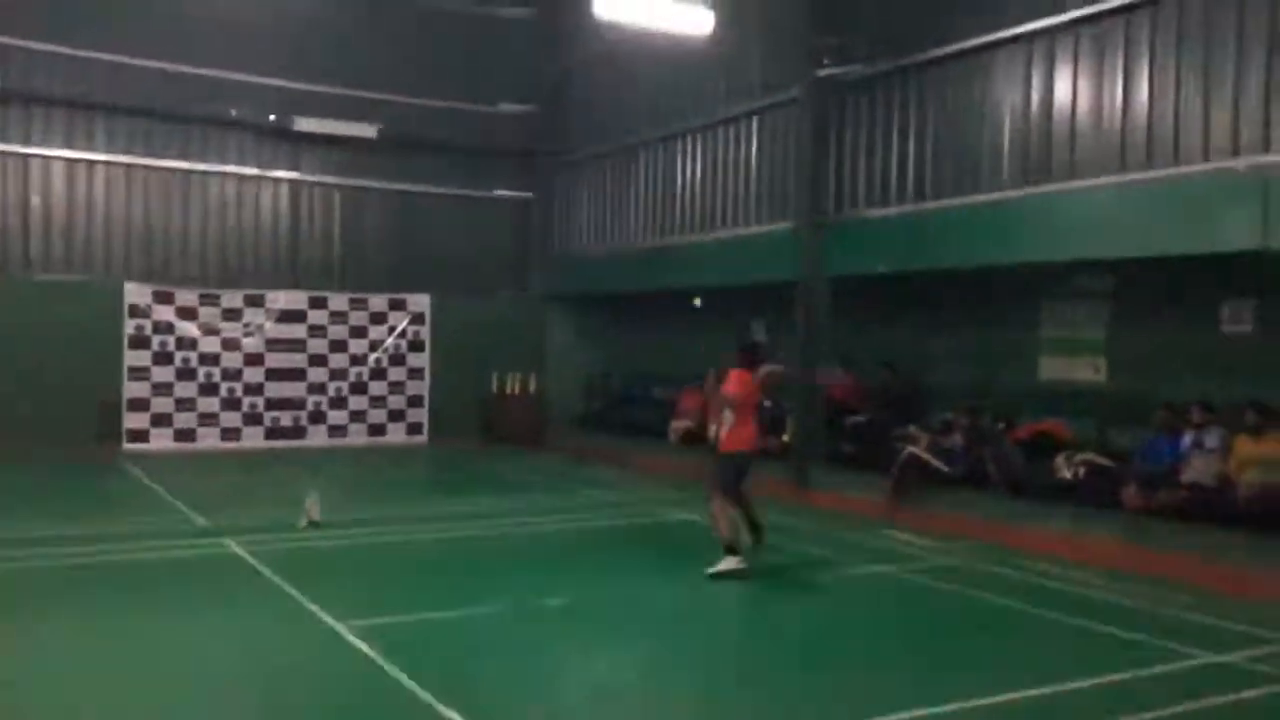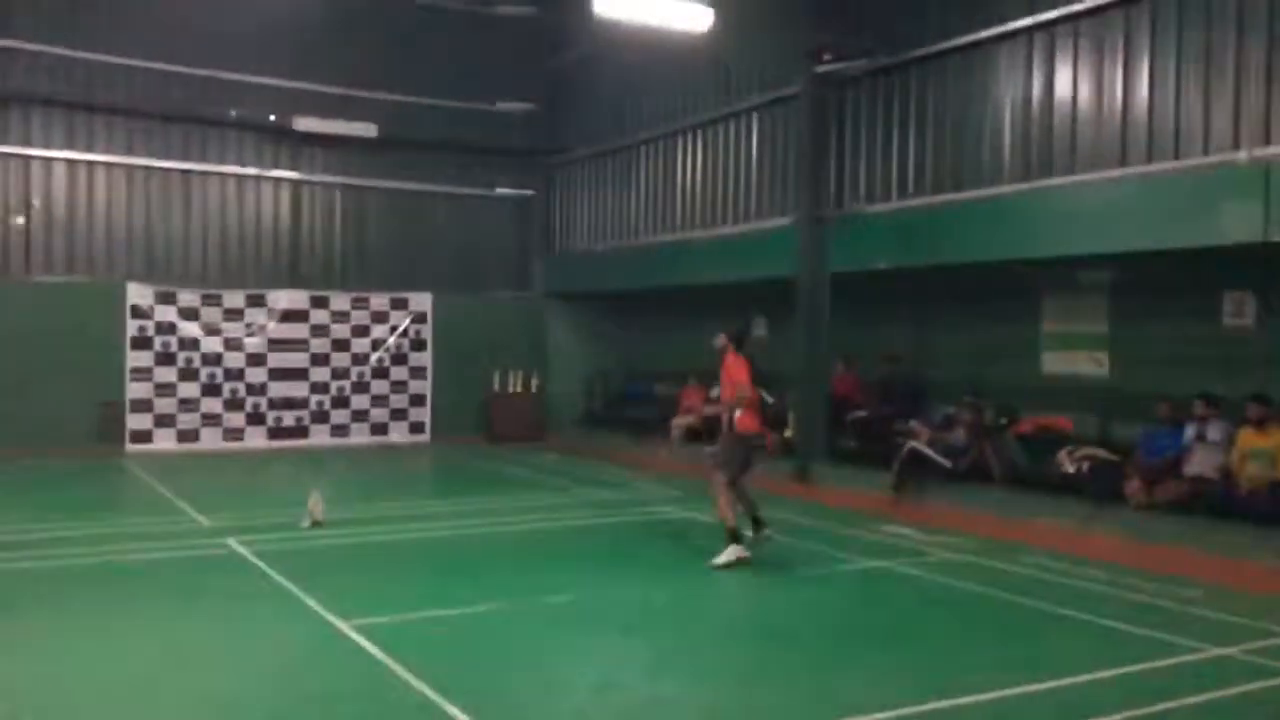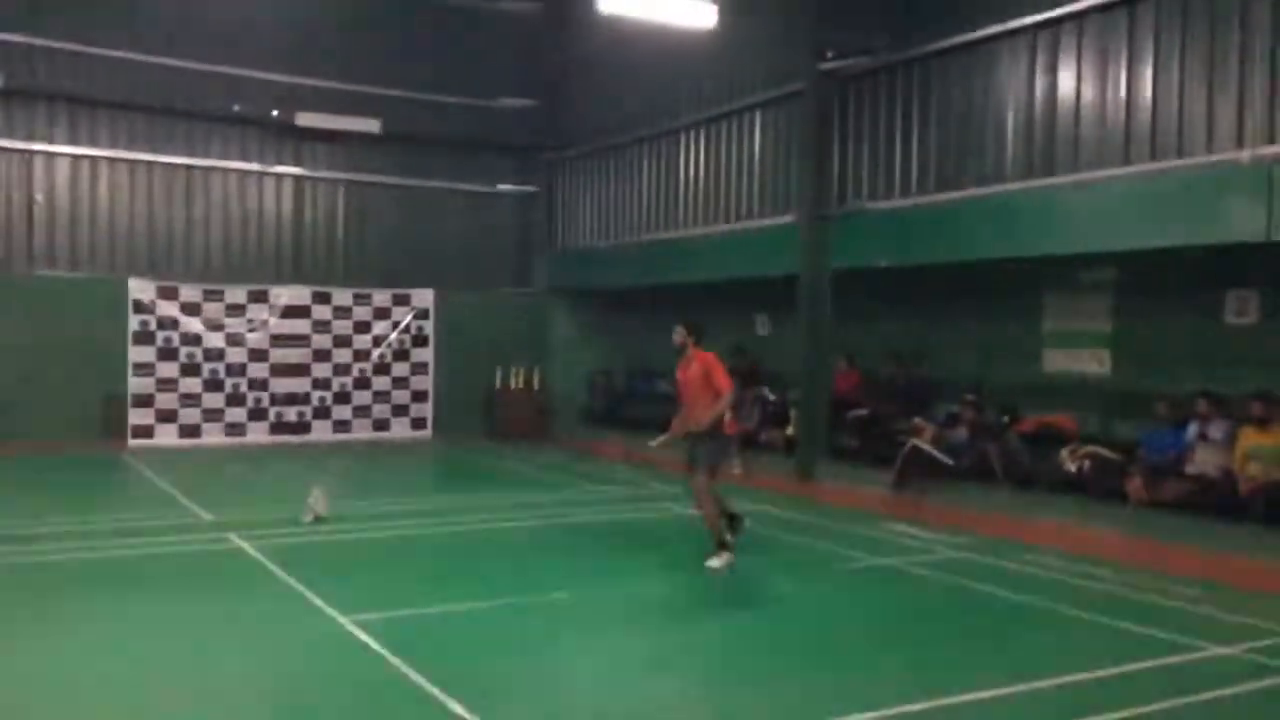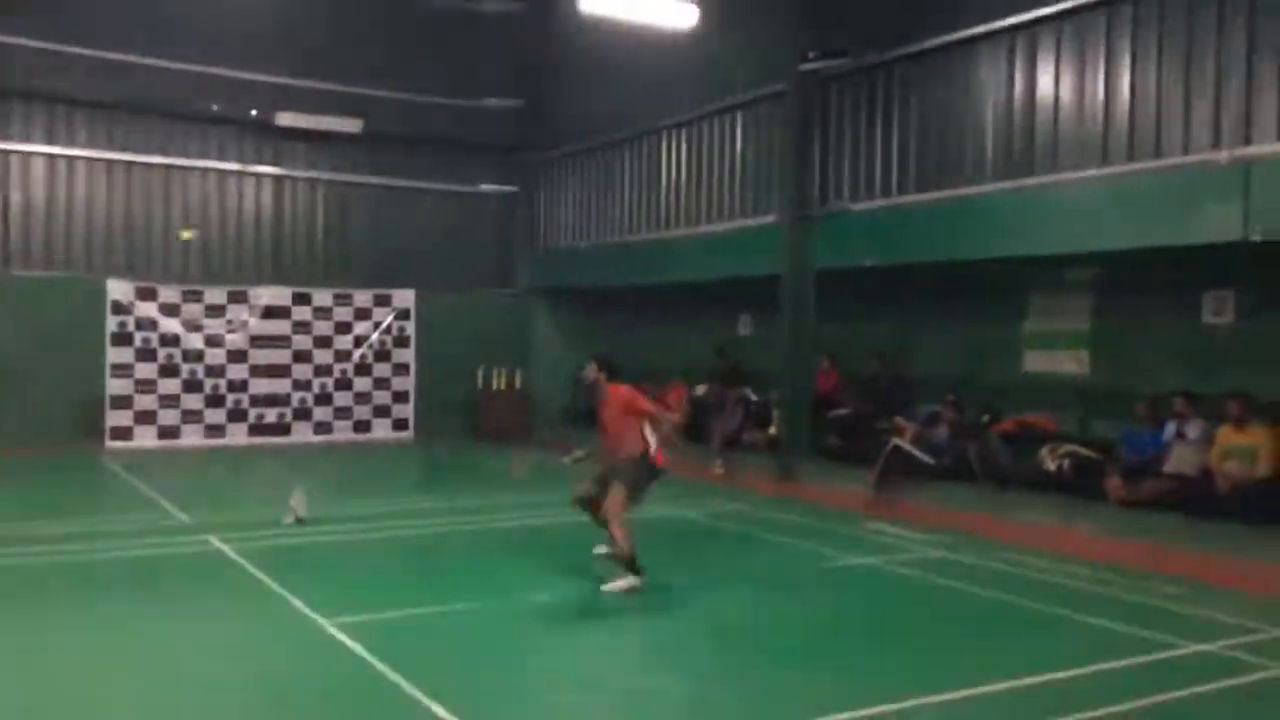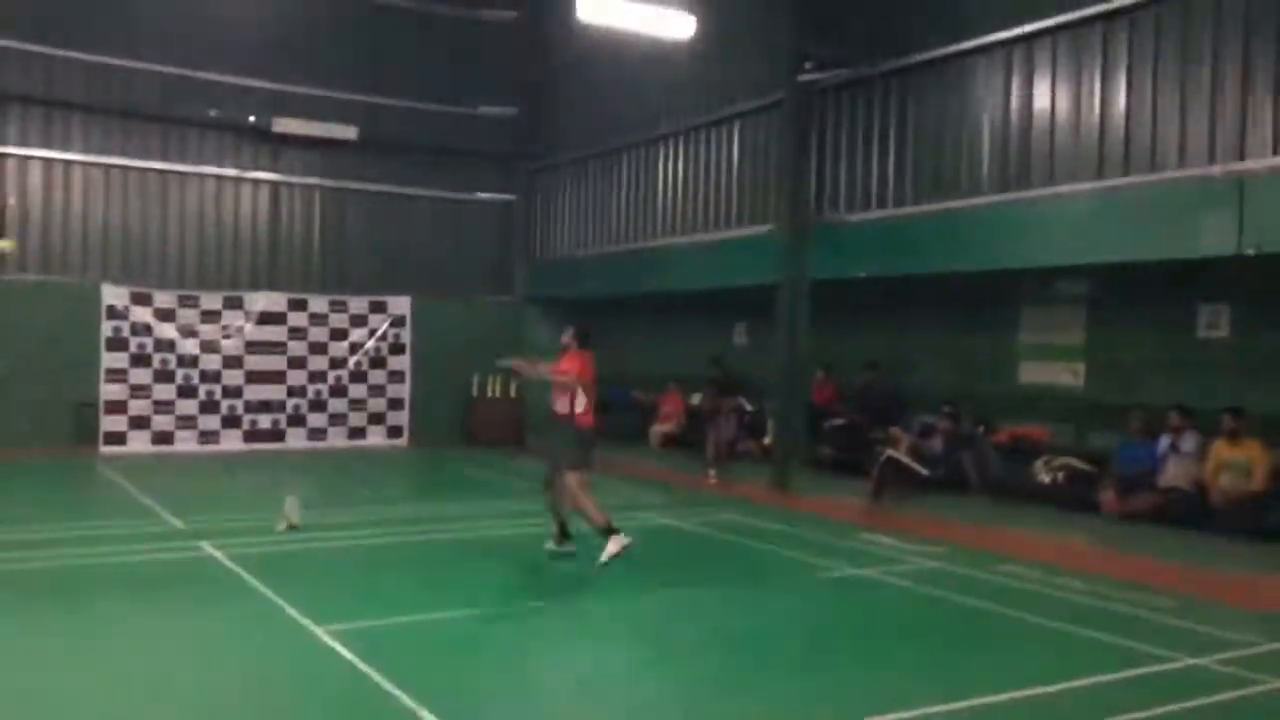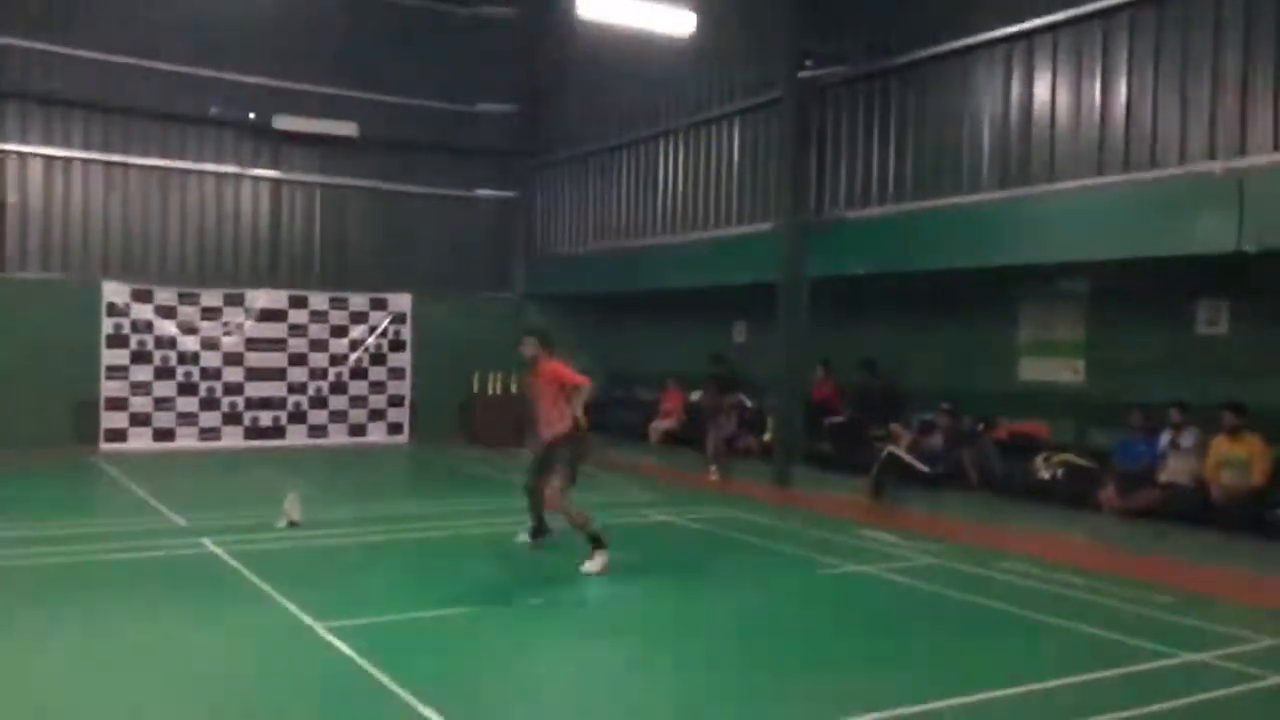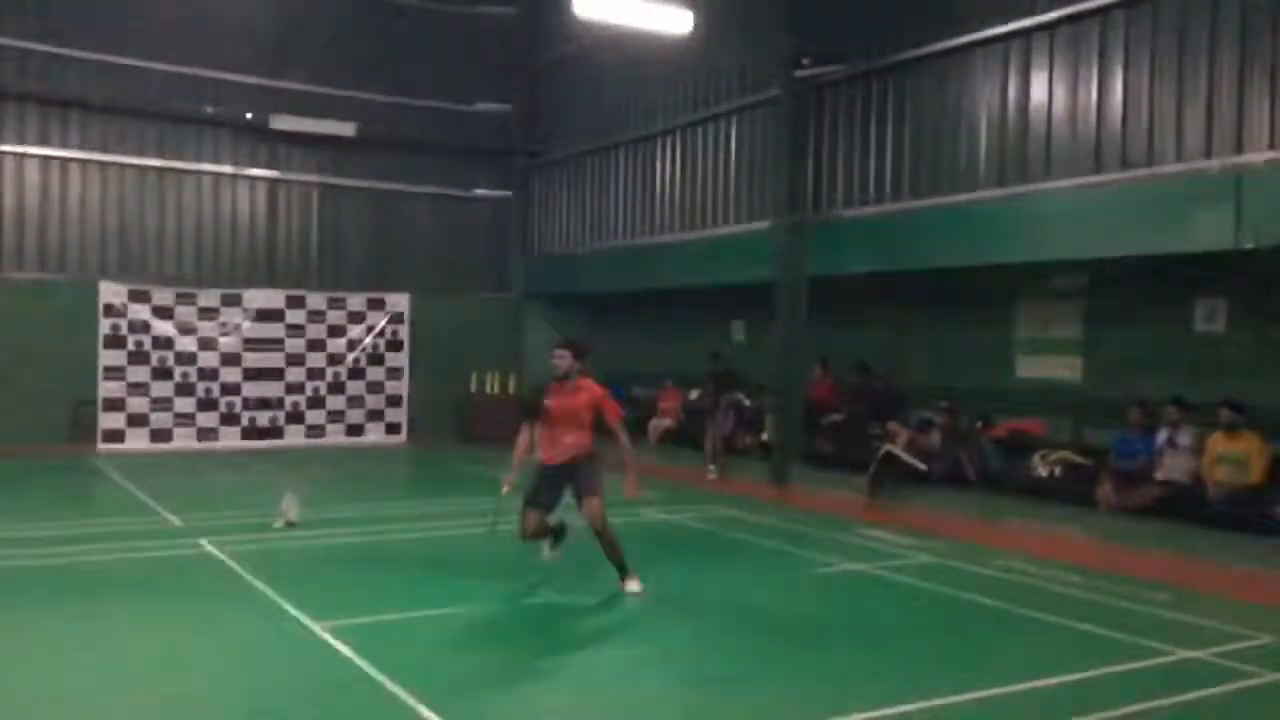
dt=0.4s
person 1, frame 1
left shoulder: (737, 375)
right shoulder: (754, 380)
left elbow: (733, 399)
left wrist: (713, 389)
left hip: (732, 447)
right hip: (748, 446)
left knee: (719, 500)
right knee: (734, 489)
left ankle: (732, 556)
right ankle: (755, 532)
person 1, frame 2
left shoulder: (734, 361)
right shoulder: (729, 363)
left elbow: (746, 393)
left wrist: (718, 406)
left hip: (741, 431)
right hip: (740, 431)
left knee: (720, 484)
right knee: (733, 482)
left ankle: (736, 545)
right ankle: (758, 525)
person 1, frame 3
left shoulder: (708, 360)
right shoulder: (681, 366)
left elbow: (729, 396)
left wrist: (708, 419)
right wrist: (673, 428)
left hip: (714, 432)
right hip: (695, 433)
left knee: (700, 488)
right knee: (701, 488)
left ankle: (724, 549)
right ankle: (733, 519)
person 1, frame 4
left shoulder: (624, 395)
right shoulder: (602, 402)
left elbow: (662, 415)
left hip: (643, 461)
right hip: (624, 461)
left knee: (611, 510)
right knee: (582, 497)
left ankle: (633, 573)
right ankle: (620, 545)
person 1, frame 5
left shoulder: (578, 359)
right shoulder: (573, 359)
left elbow: (568, 380)
left wrist: (532, 370)
left hip: (574, 430)
right hip: (570, 429)
left knee: (573, 488)
right knee: (551, 483)
left ankle: (614, 535)
right ankle: (562, 537)
person 1, frame 6
left shoulder: (556, 369)
right shoulder: (533, 375)
left elbow: (586, 386)
left wrist: (575, 410)
right wrist: (537, 437)
left hip: (567, 439)
right hip: (550, 440)
left knee: (552, 496)
right knee: (532, 486)
left ankle: (598, 548)
right ankle: (538, 531)
person 1, frame 7
left shoulder: (595, 394)
right shoulder: (543, 393)
left elbow: (619, 431)
right elbow: (526, 433)
left wrist: (631, 472)
right wrist: (513, 472)
left hip: (582, 462)
right hip: (549, 464)
left knee: (596, 519)
right knee: (530, 530)
left ankle: (626, 575)
right ankle: (556, 531)
